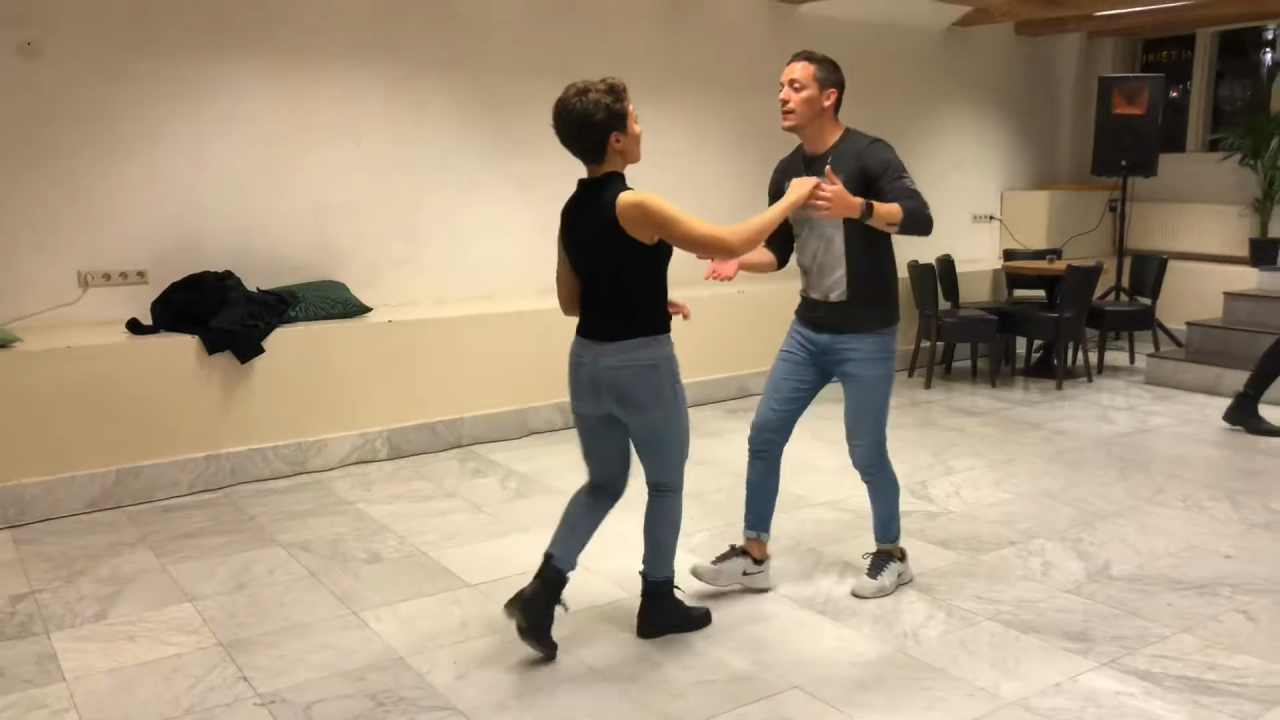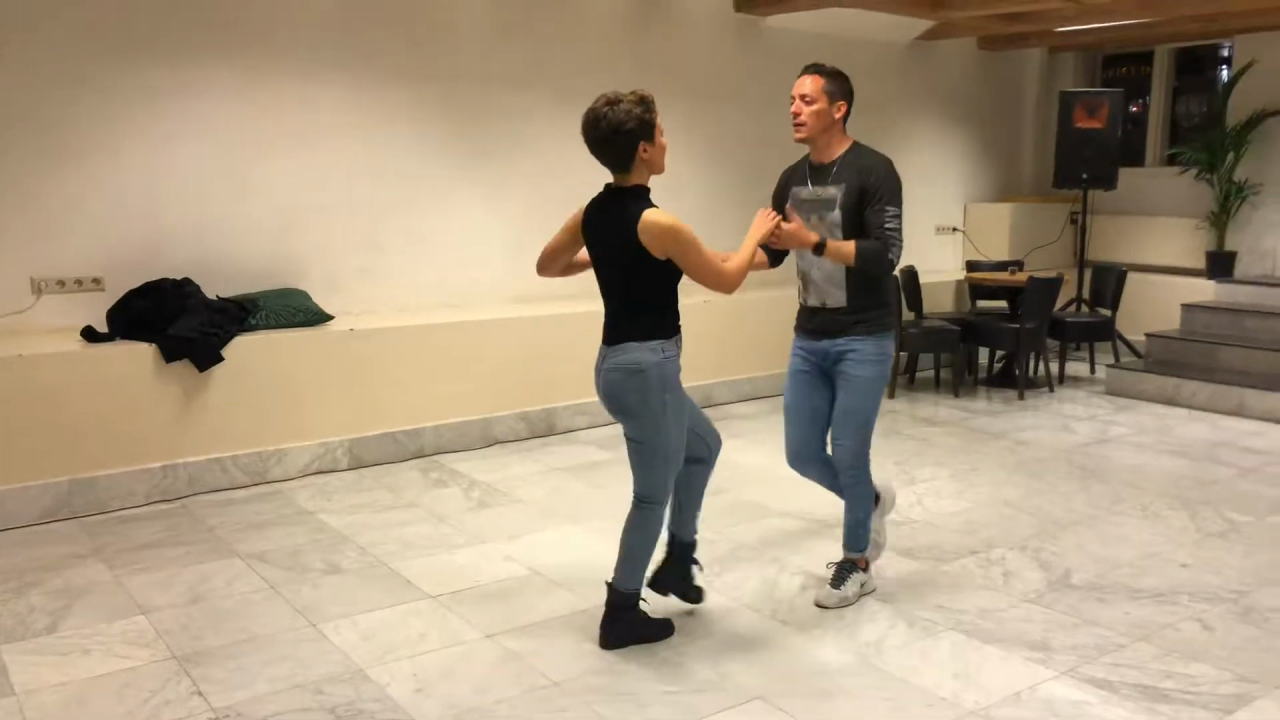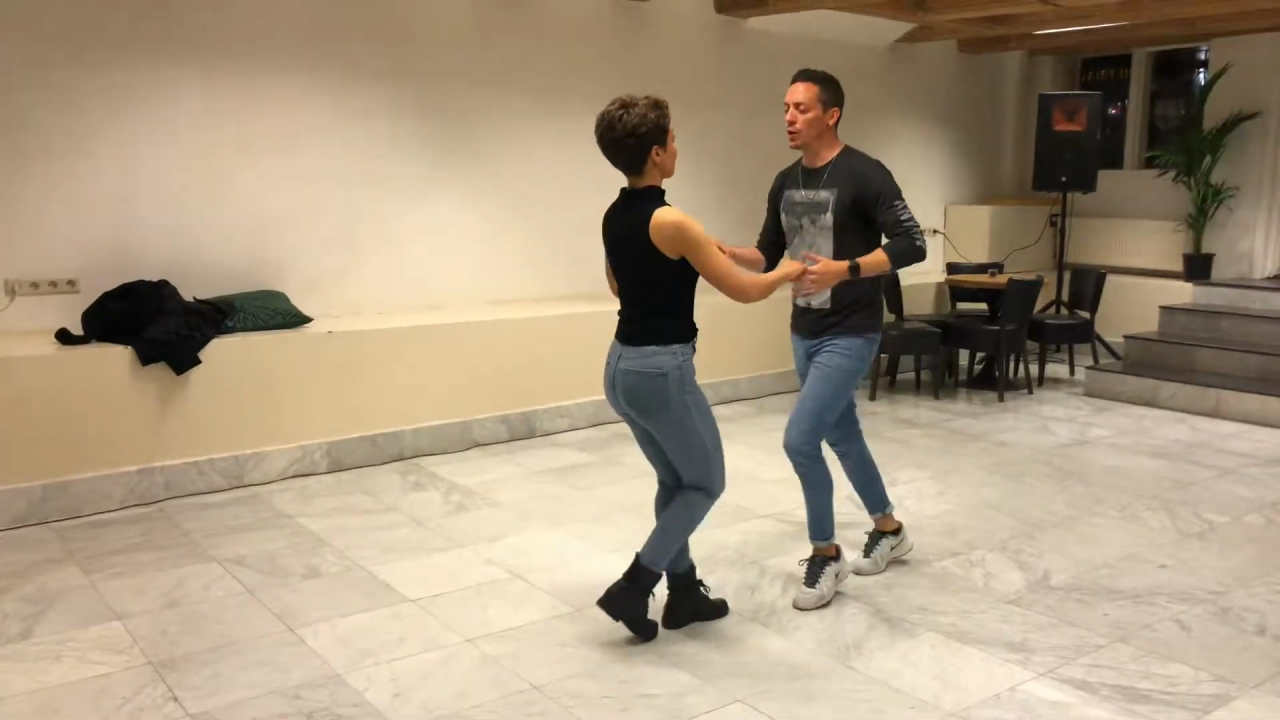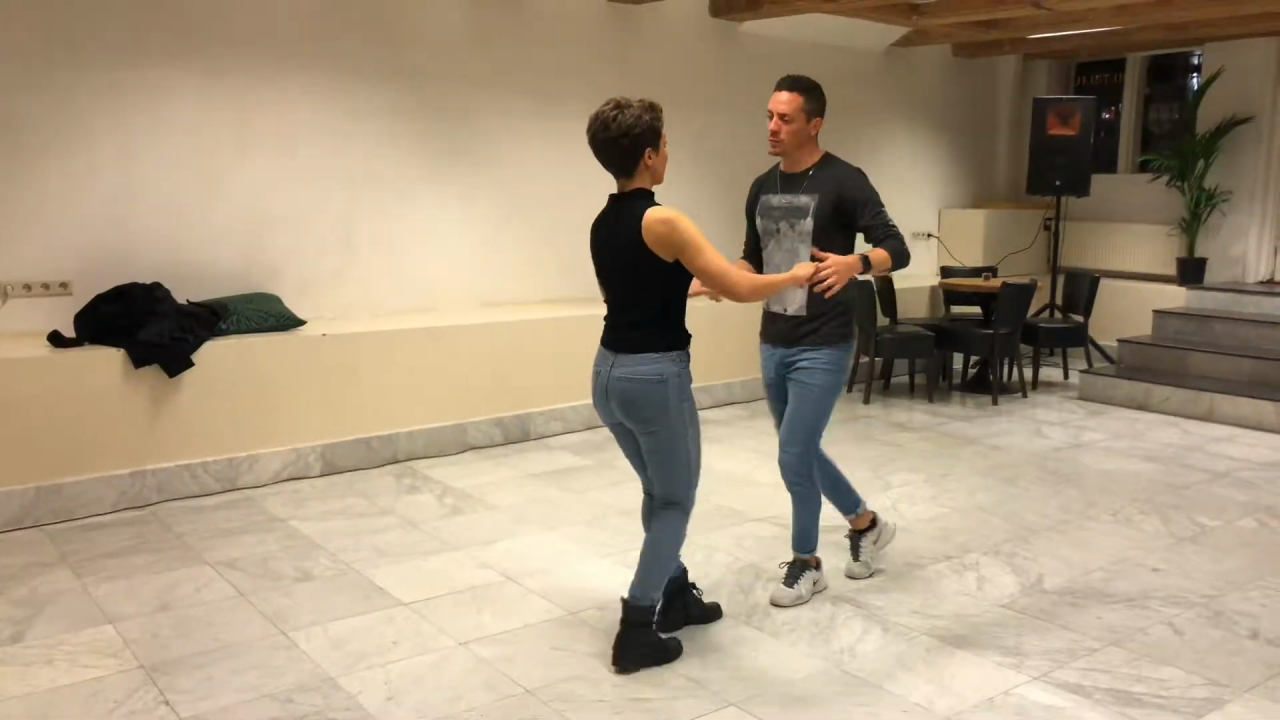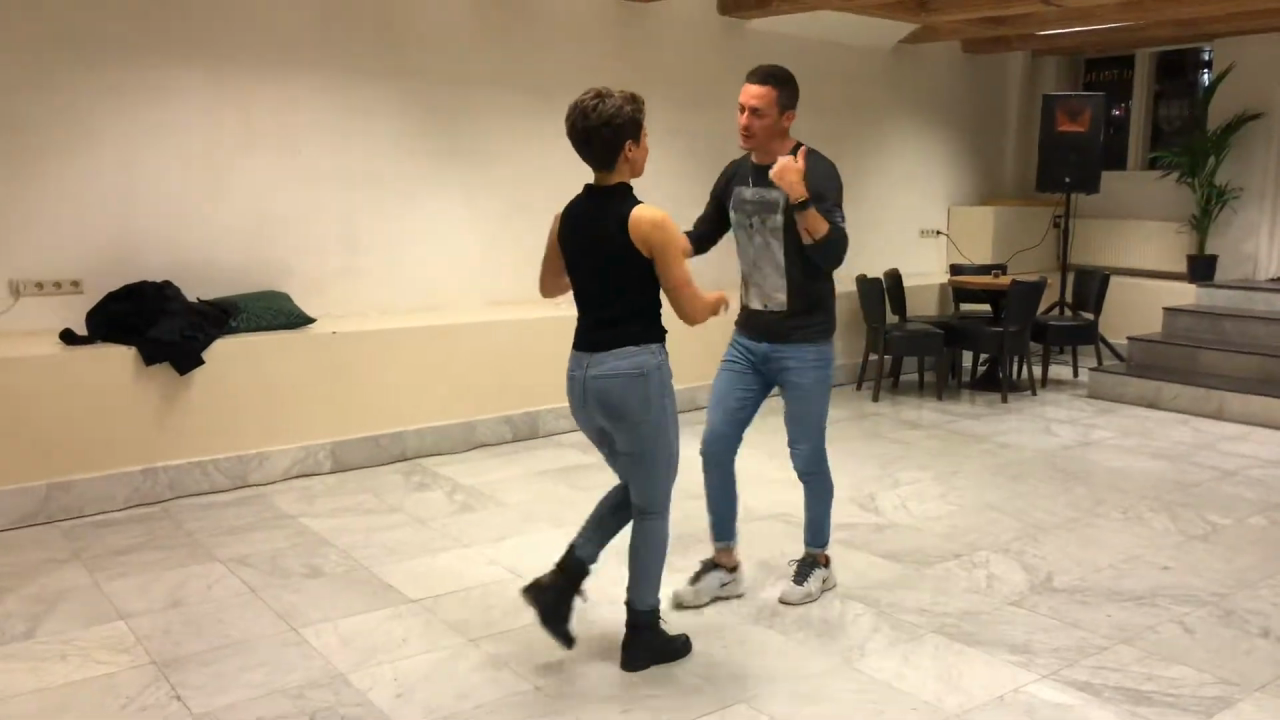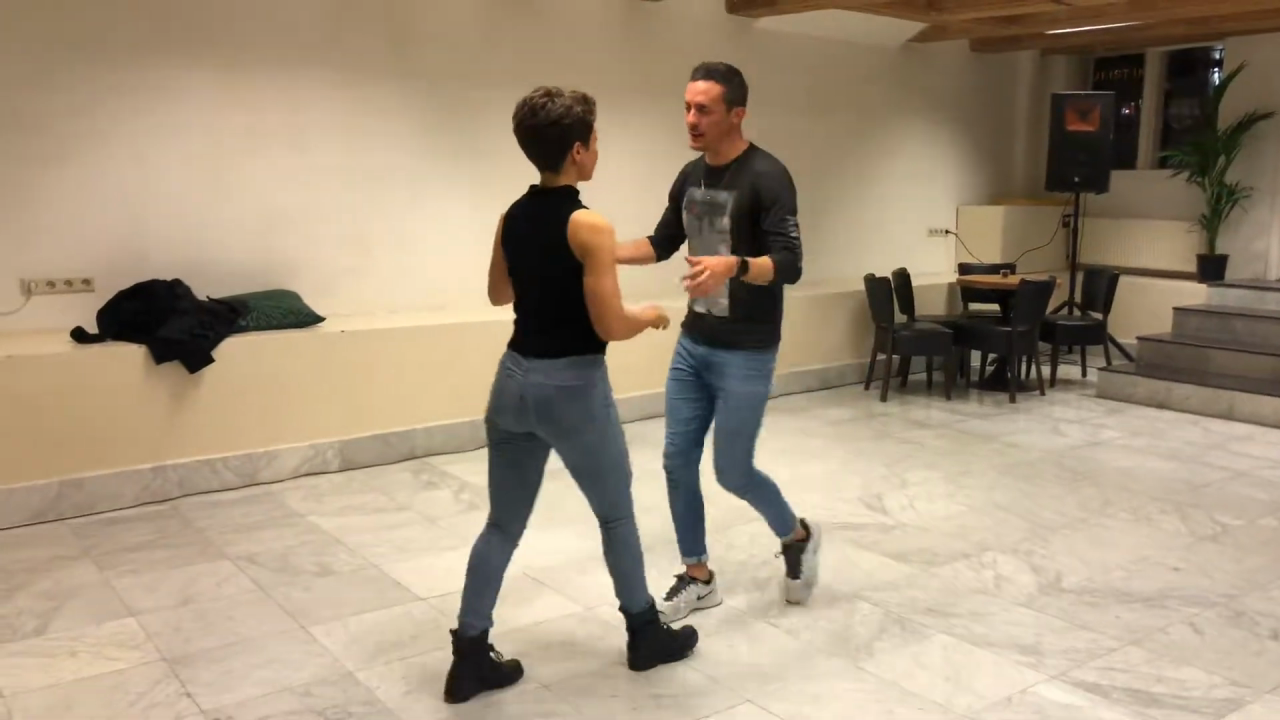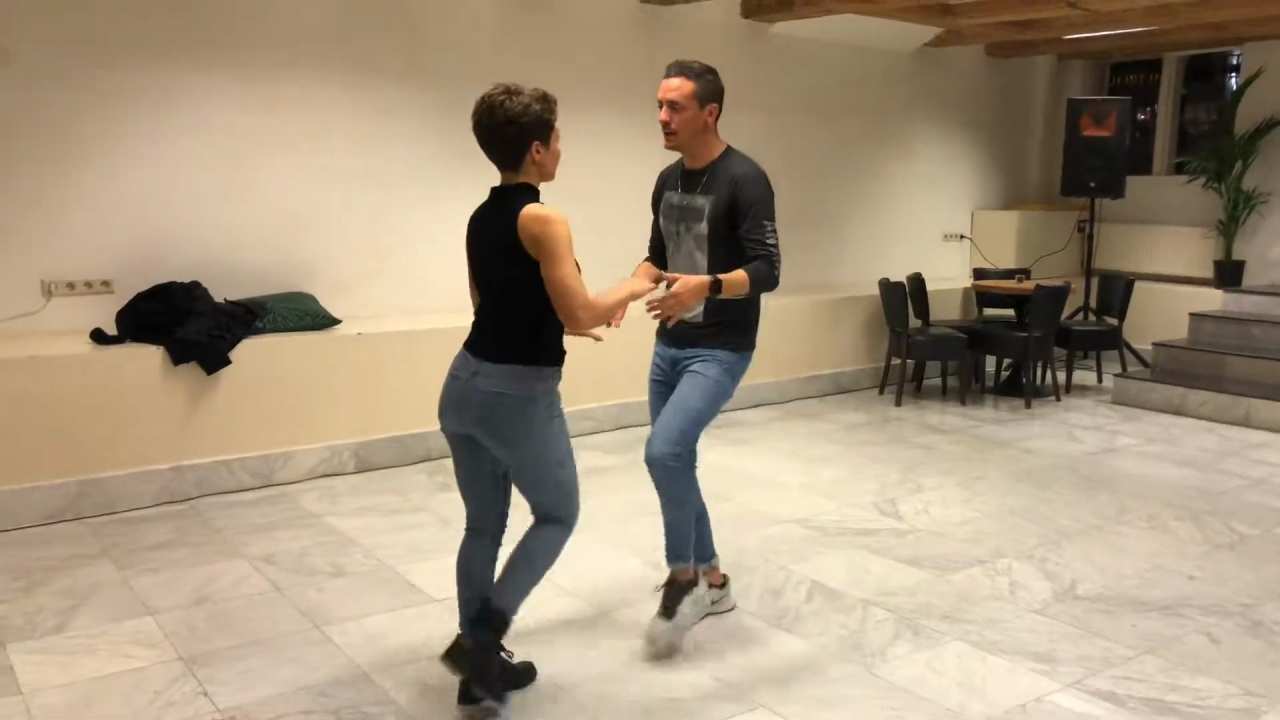
dt=0.3s
person 1, frame 1
left shoulder: (573, 211)
right shoulder: (634, 206)
right elbow: (731, 243)
right wrist: (791, 200)
left hip: (588, 361)
right hip: (642, 365)
left knee: (604, 484)
right knee: (666, 484)
left ankle: (543, 590)
right ankle: (658, 603)
person 1, frame 2
left shoulder: (590, 213)
right shoulder: (657, 224)
left elbow: (548, 265)
right elbow: (725, 279)
right wrist: (756, 234)
left hip: (619, 361)
right hip: (647, 368)
left knee: (703, 447)
right knee: (654, 493)
left ankle: (676, 564)
right ankle: (621, 616)
person 1, frame 3
left shoulder: (615, 217)
right shoulder: (670, 222)
right elbow: (744, 290)
right wrist: (789, 270)
left hip: (623, 365)
right hip: (659, 371)
left knee: (675, 480)
right knee: (704, 484)
left ankle: (685, 594)
right ankle: (634, 586)
person 1, frame 4
left shoulder: (602, 224)
right shoulder: (663, 222)
right elbow: (739, 288)
left wrist: (679, 282)
right wrist: (793, 276)
left hip: (608, 372)
right hip: (654, 376)
left knee: (659, 490)
right knee: (676, 503)
left ankle: (677, 595)
right ankle: (637, 631)
person 1, frame 5
left shoulder: (568, 217)
right shoulder: (648, 221)
left elbow: (550, 286)
right elbow: (691, 312)
right wrist: (717, 297)
left hip: (584, 372)
right hip: (636, 374)
left knee: (633, 488)
right knee: (653, 505)
left ankle: (561, 583)
right ankle: (644, 633)
person 1, frame 6
left shoulder: (512, 218)
right shoulder: (588, 227)
right elbow: (611, 327)
right wrist: (651, 315)
left hip: (513, 380)
right hip: (572, 386)
left knee: (503, 522)
right knee: (614, 513)
left ankle: (470, 658)
right ankle: (647, 634)
person 1, frame 7
left shoulder: (480, 220)
right shoulder: (541, 220)
right elbow: (580, 316)
left wrist: (554, 311)
right wrist: (630, 290)
left hip: (464, 383)
right hip: (519, 393)
left knee: (483, 526)
right knee: (557, 516)
left ankle: (483, 658)
right ankle: (479, 638)
person 2, frame 1
left shoulder: (868, 155)
right shoulder: (785, 172)
left elbow: (920, 218)
left wrist: (857, 206)
right wrist: (740, 261)
left hip: (866, 334)
right hip: (808, 331)
left knee: (866, 453)
right knee: (764, 436)
left ankle: (891, 554)
right ankle: (753, 554)
person 2, frame 2
left shoulder: (873, 170)
right shoulder: (790, 179)
left elbow: (885, 254)
right elbow: (772, 254)
left wrist: (814, 242)
left hip: (864, 338)
right hip: (808, 338)
left knee: (848, 454)
right knee: (802, 455)
left ankle: (854, 564)
right ankle: (868, 501)
person 2, frame 3
left shoulder: (865, 174)
right shoulder: (785, 183)
left elbow: (911, 244)
right elbow: (769, 255)
left wrist: (846, 270)
right wrist: (723, 252)
left hip: (849, 336)
right hip: (805, 334)
left knee: (799, 440)
right knee: (842, 437)
left ankle: (825, 554)
right ankle: (888, 528)
person 2, frame 4
left shoulder: (846, 182)
right shoulder: (763, 187)
left elbow: (898, 252)
left wrist: (854, 262)
left hip: (823, 349)
right hip: (773, 345)
left knee: (793, 458)
right knee: (800, 453)
left ankle: (807, 562)
right ankle: (867, 523)
person 2, frame 5
left shoulder: (817, 171)
right shoulder: (734, 175)
left elbow: (832, 256)
right elbow: (701, 237)
left wrist: (798, 198)
left hip: (804, 345)
right hip: (747, 339)
left knee: (806, 457)
right knee: (715, 445)
left ankle: (816, 560)
right ankle: (724, 562)
person 2, frame 6
left shoulder: (767, 177)
right shoulder: (689, 177)
left elbow: (790, 264)
right elbow: (662, 243)
left wrist: (733, 268)
left hip: (746, 351)
right hip: (692, 344)
left knee: (730, 469)
right knee: (677, 462)
left ankle: (797, 537)
right ankle: (697, 575)
person 2, frame 7
left shoulder: (744, 180)
right shoulder: (667, 181)
left elbow: (767, 272)
left wrist: (706, 285)
left hip: (719, 351)
right hip: (669, 347)
left knee: (664, 453)
right knee: (672, 465)
left ankle: (683, 577)
right ankle: (712, 582)
